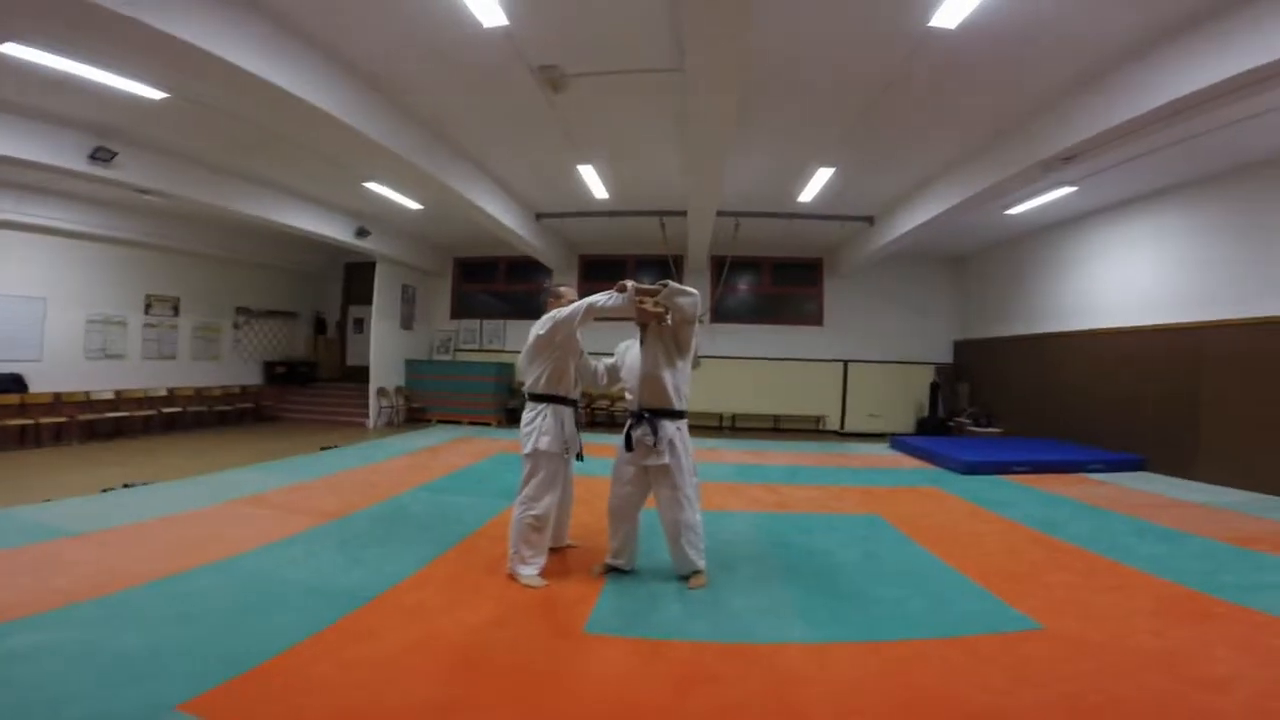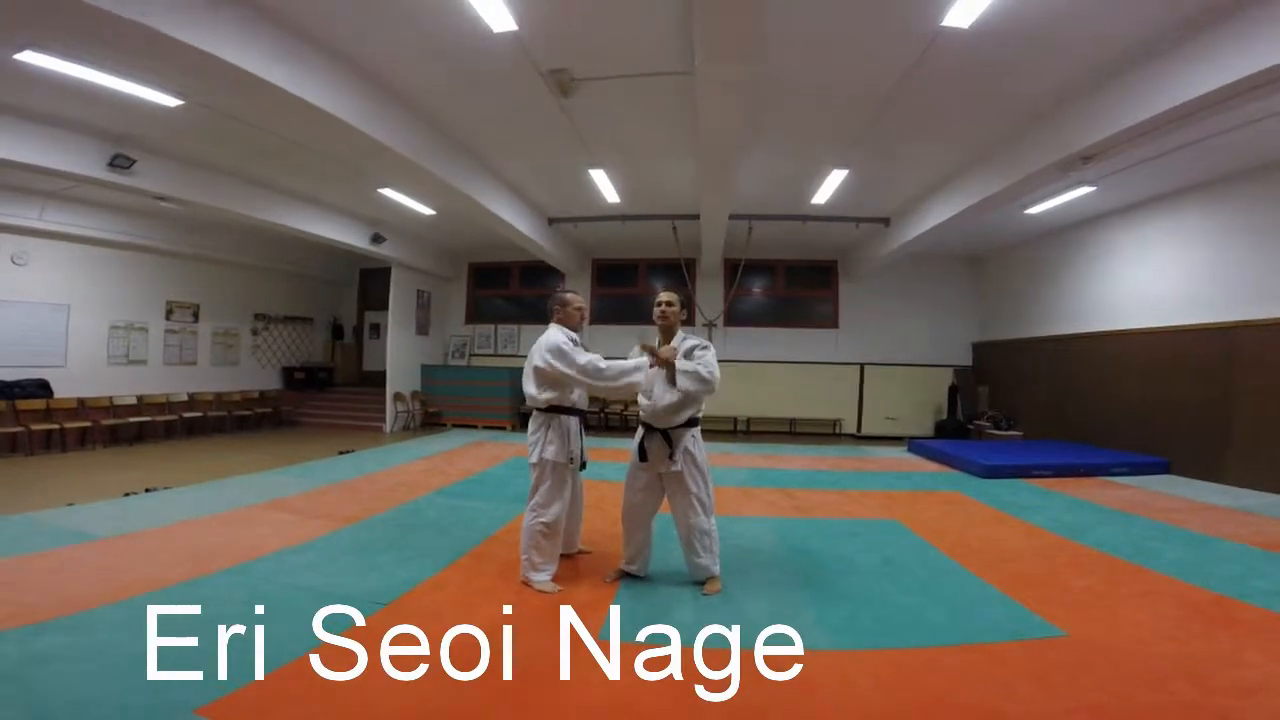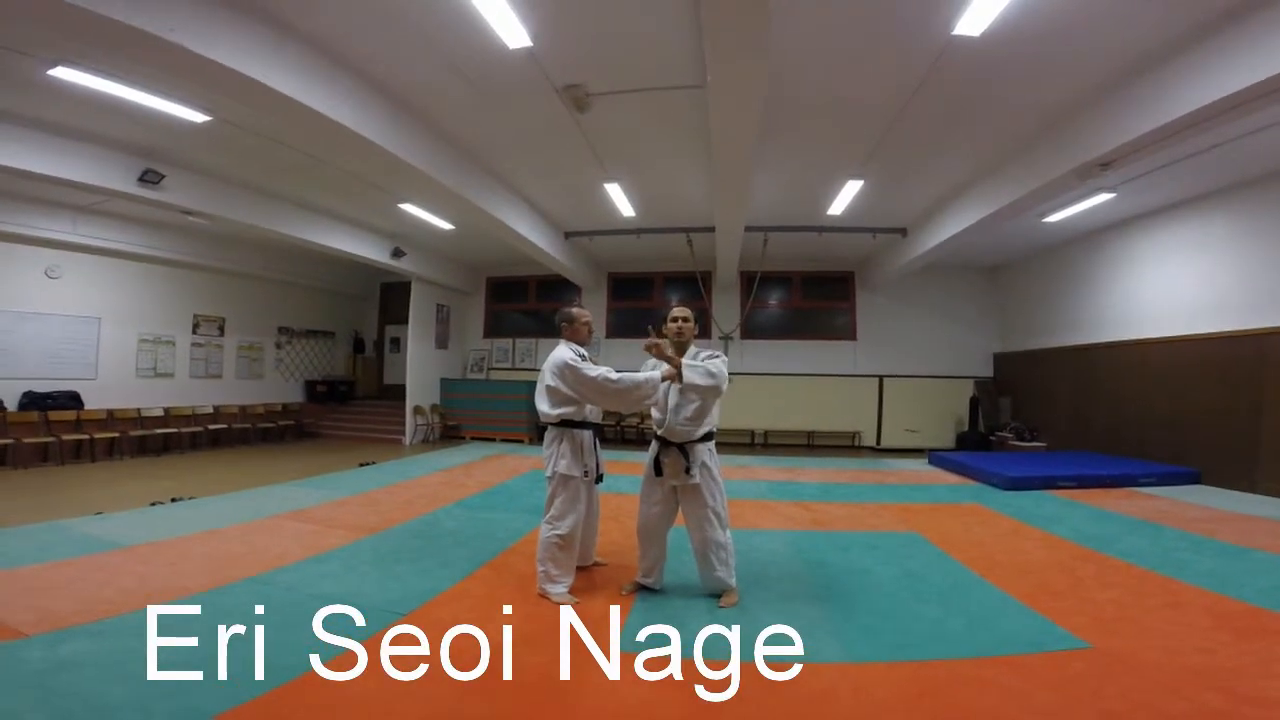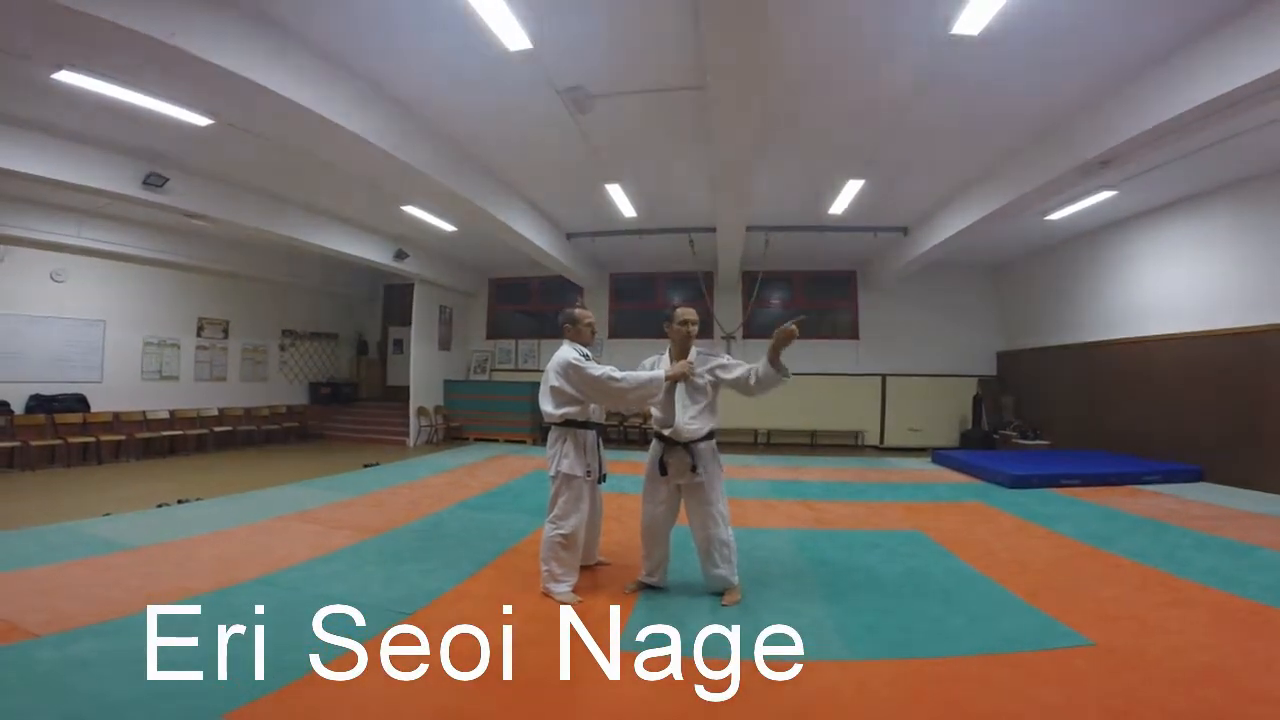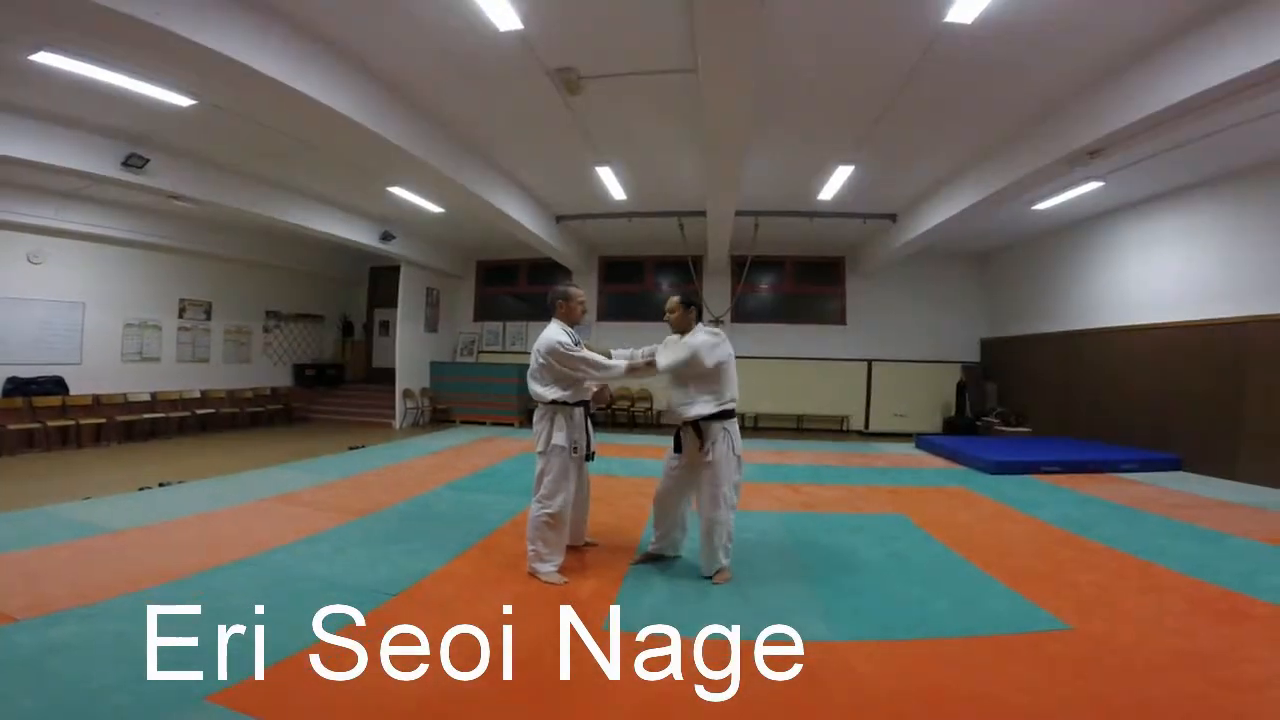
dt=1s
person 1, frame 1
left shoulder: (560, 335)
right shoulder: (548, 325)
left elbow: (585, 371)
right elbow: (588, 308)
right wrist: (628, 300)
left hip: (558, 418)
right hip: (545, 419)
left knee: (560, 488)
right knee: (538, 494)
left ankle: (554, 539)
right ankle: (523, 564)
person 1, frame 2
left shoulder: (564, 341)
right shoulder: (554, 343)
left elbow: (585, 377)
right elbow: (596, 371)
right wrist: (647, 363)
left hip: (566, 427)
right hip: (552, 428)
left knee: (570, 493)
right knee: (547, 502)
left ankle: (567, 545)
right ankle: (535, 571)
person 1, frame 3
left shoulder: (574, 356)
right shoulder: (565, 360)
left elbow: (597, 390)
right elbow: (611, 384)
right wrist: (662, 375)
left hip: (581, 440)
right hip: (568, 444)
left knee: (586, 507)
right knee: (563, 515)
left ankle: (582, 557)
right ankle: (552, 583)
person 1, frame 4
left shoulder: (577, 358)
right shoulder: (569, 360)
left elbow: (602, 391)
right elbow: (615, 383)
right wrist: (667, 375)
left hip: (583, 441)
right hip: (571, 443)
left knee: (590, 506)
right knee: (567, 514)
left ankle: (585, 556)
right ankle: (556, 582)
person 1, frame 5
left shoulder: (565, 335)
right shoulder: (555, 341)
right elbow: (597, 367)
left wrist: (595, 390)
right wrist: (640, 366)
left hip: (572, 419)
right hip: (558, 423)
left knee: (577, 486)
right knee: (553, 494)
left ankle: (574, 537)
right ankle: (541, 562)
person 2, frame 1
left shoulder: (675, 336)
right shoulder: (626, 349)
left elbow: (689, 300)
right elbow: (601, 375)
left wrist: (641, 288)
left hip: (668, 433)
right hip: (635, 432)
left knee: (679, 505)
right knee: (621, 503)
left ankle: (693, 567)
right ankle: (620, 559)
person 2, frame 2
left shoulder: (697, 348)
right shoulder: (644, 352)
left elbow: (709, 381)
left wrist: (670, 362)
left hip: (682, 441)
right hip: (648, 440)
left knee: (694, 511)
right knee: (636, 509)
left ankle: (708, 572)
right ankle: (633, 565)
person 2, frame 3
left shoulder: (709, 360)
right shoulder: (652, 366)
left elbow: (714, 383)
left wrist: (672, 359)
left hip: (697, 454)
right hip: (661, 453)
left knee: (710, 525)
right knee: (650, 522)
left ankle: (725, 584)
right ankle: (648, 577)
person 2, frame 4
left shoulder: (713, 364)
right shoulder: (651, 366)
left elbow: (753, 380)
left wrist: (775, 351)
left hip: (700, 454)
right hip: (663, 453)
left knee: (712, 523)
right knee: (654, 521)
left ankle: (727, 582)
right ankle: (651, 576)
person 2, frame 5
left shoulder: (713, 339)
right shoulder: (674, 343)
left elbow: (692, 354)
right elbow: (640, 356)
left wrist: (652, 364)
right wrist: (603, 354)
left hip: (717, 433)
right hip: (689, 433)
left knee: (716, 504)
right knee: (668, 495)
left ankle: (719, 564)
right ankle: (663, 548)
